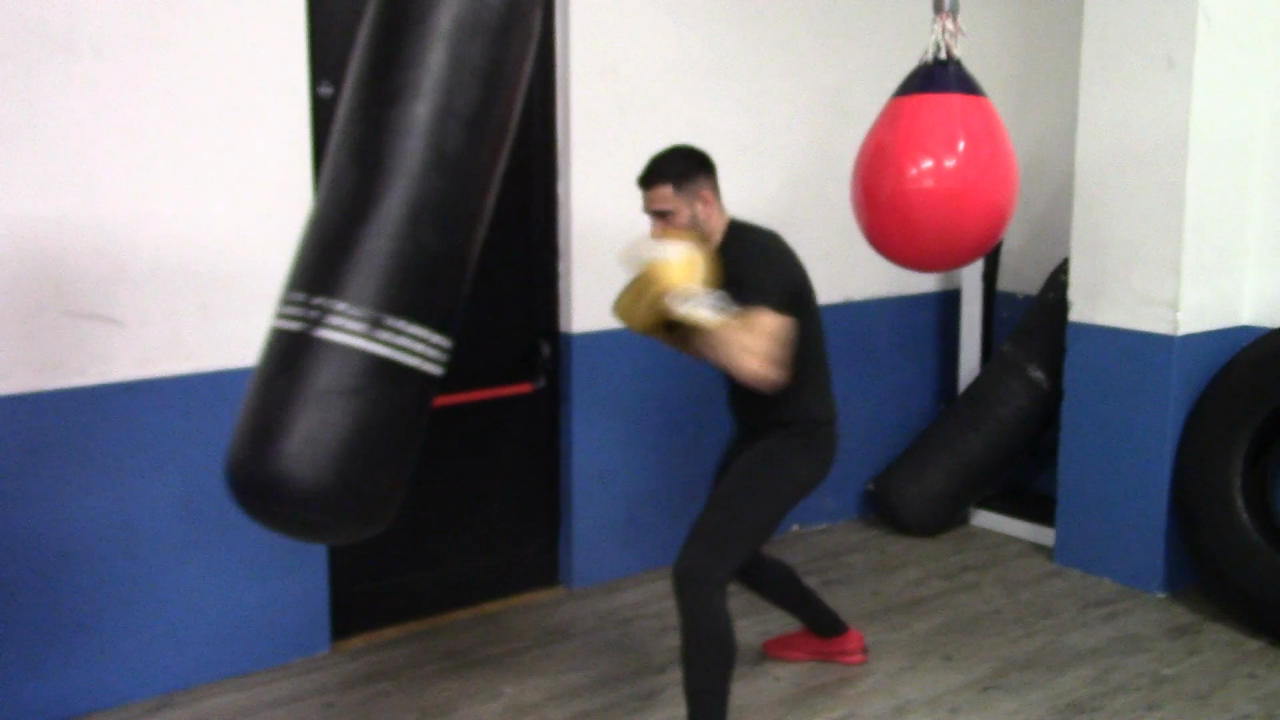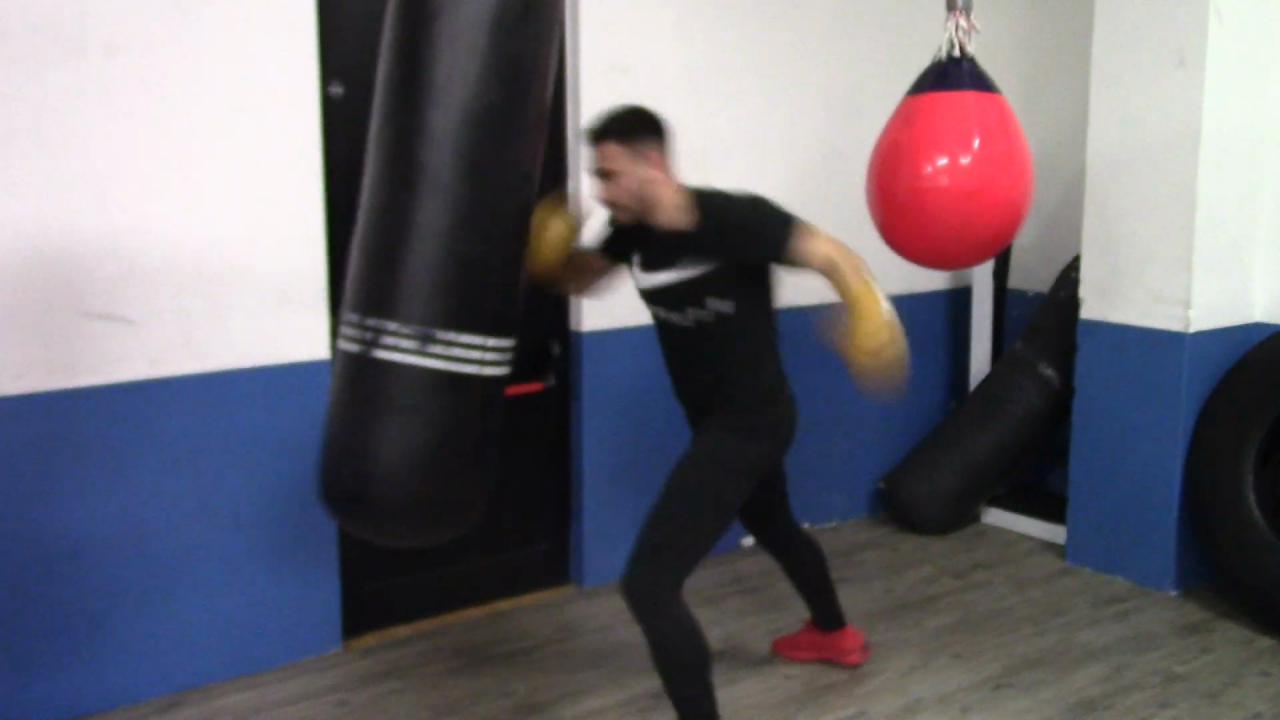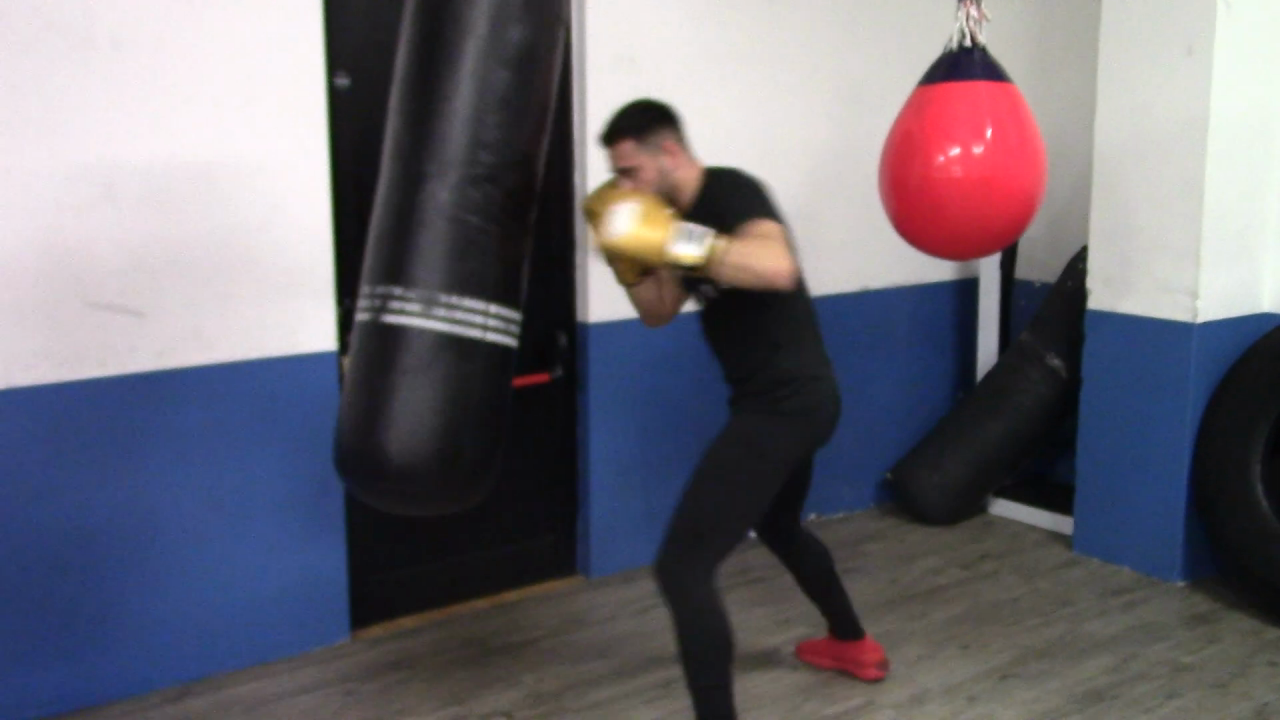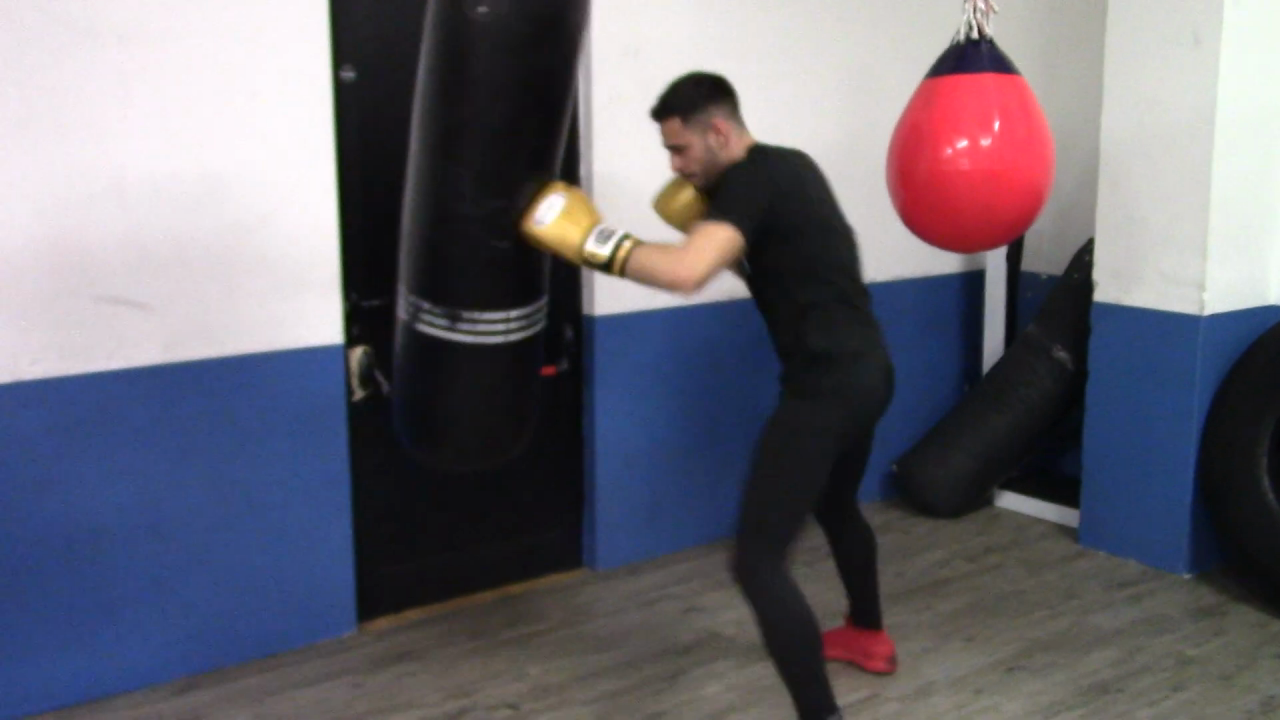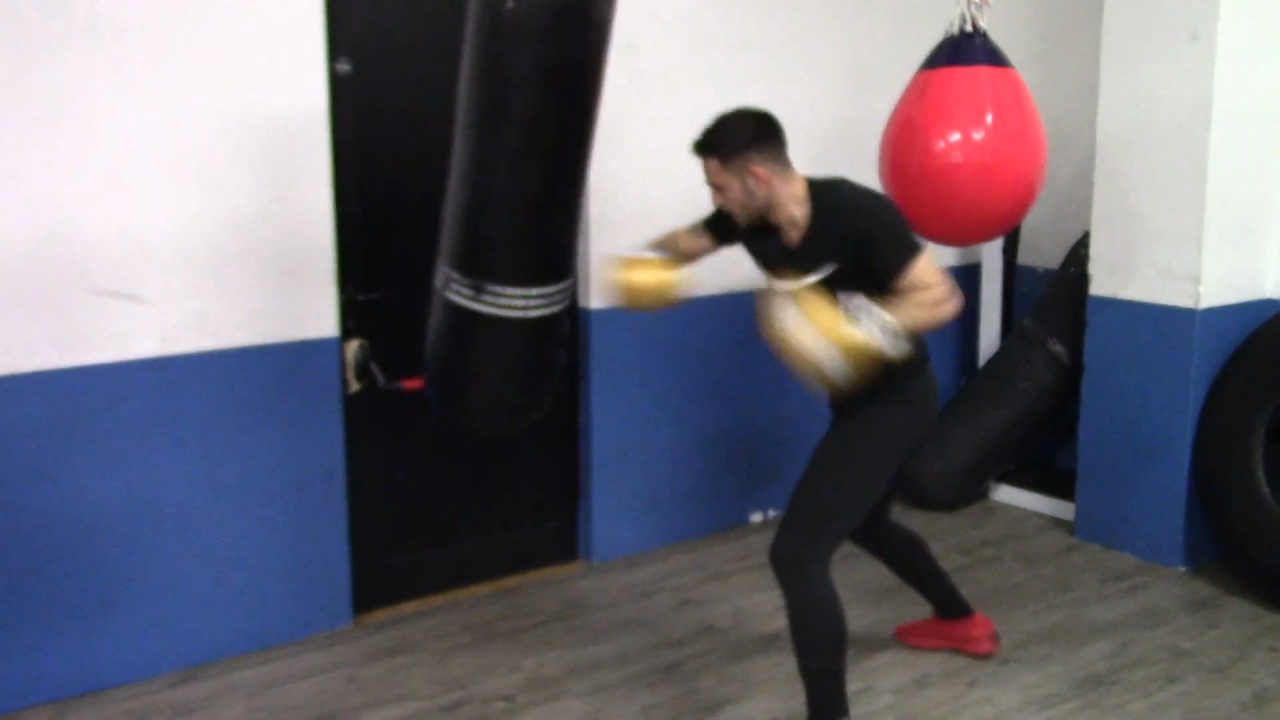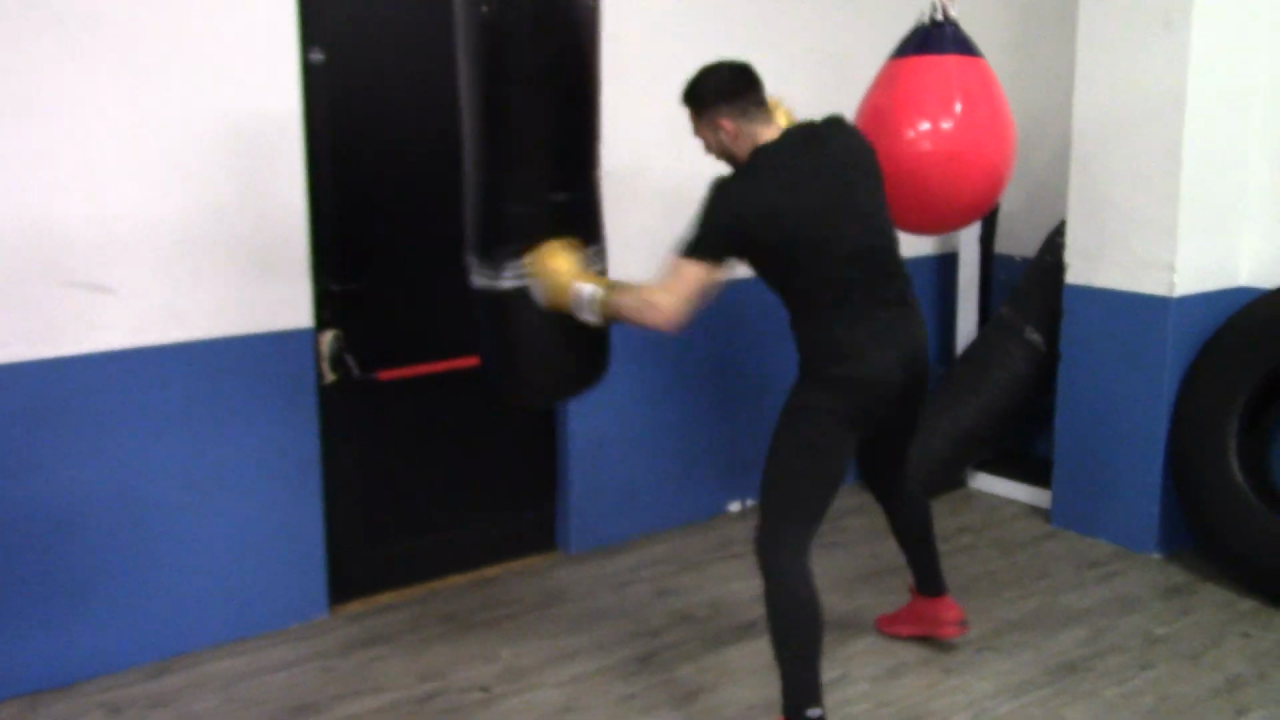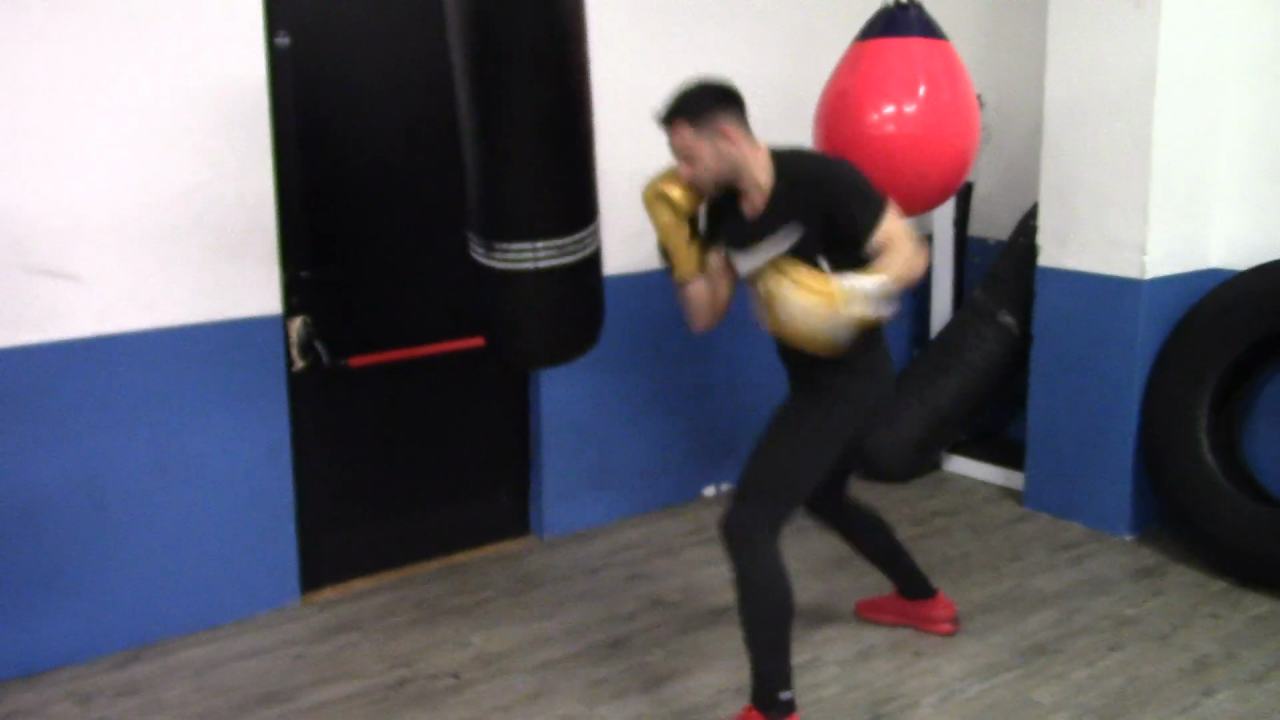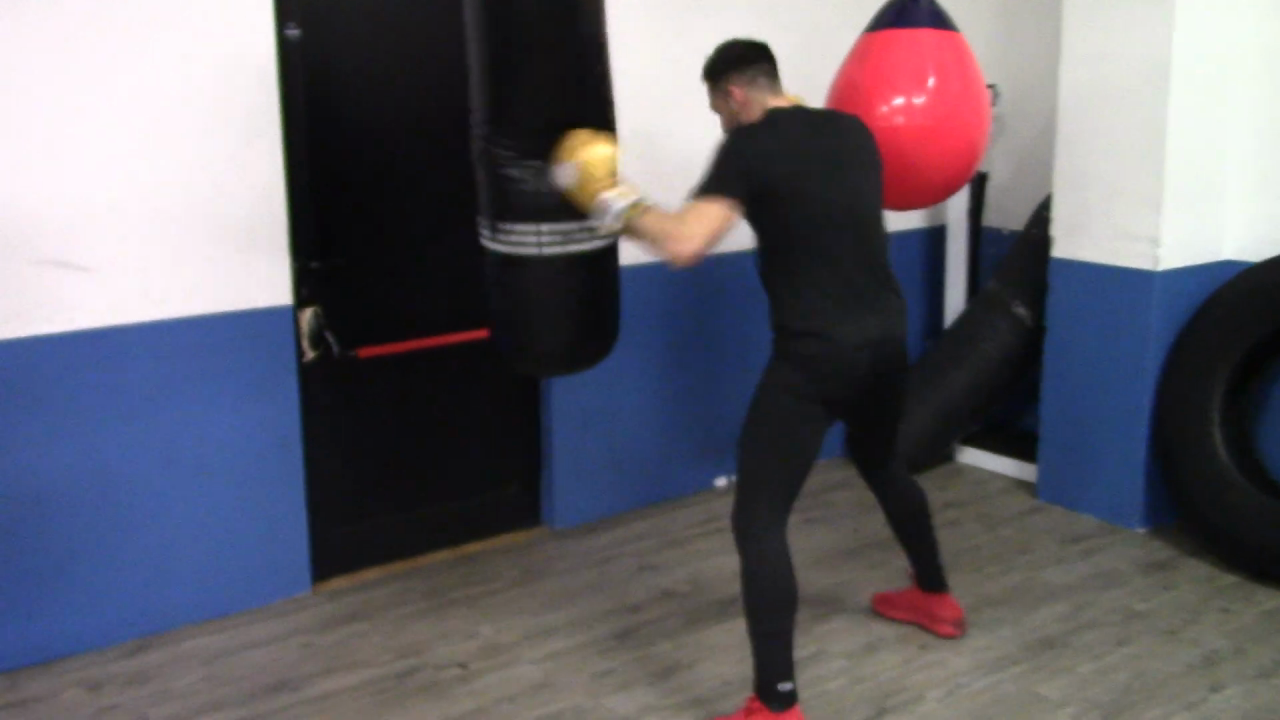
dt=0.3s
person 1, frame 1
left shoulder: (759, 258)
right shoulder: (722, 257)
left elbow: (758, 367)
right elbow: (719, 351)
right wrist: (663, 325)
left hip: (796, 438)
right hip: (759, 433)
left knee: (697, 572)
right knee: (733, 556)
right ankle: (834, 635)
person 1, frame 2
left shoulder: (733, 217)
right shoulder: (632, 227)
left elbow: (832, 256)
right elbow: (578, 280)
right wrist: (553, 256)
left hip: (743, 424)
right hip: (712, 419)
left knee: (648, 583)
right knee: (771, 526)
right ankle: (833, 632)
person 1, frame 3
left shoulder: (730, 192)
right shoulder: (689, 210)
left elbow: (776, 269)
right elbow: (657, 310)
left wrist: (672, 241)
right wrist: (625, 248)
left hip: (781, 402)
right hip: (808, 394)
left knee: (681, 568)
right knee: (778, 525)
right ankle: (854, 644)
person 1, frame 4
left shoulder: (753, 180)
right shoulder: (788, 168)
left elbow: (686, 272)
left wrist: (592, 240)
right wrist: (701, 223)
left hip: (830, 386)
right hip: (862, 370)
left knee: (755, 559)
right knee: (835, 504)
right ankle: (869, 634)
person 1, frame 5
left shoulder: (858, 214)
right shoulder: (757, 215)
left elbow: (942, 299)
right elbow: (686, 244)
left hip: (893, 399)
right hip: (862, 398)
left knee: (797, 554)
right knee: (859, 517)
right ankle: (962, 622)
person 1, frame 6
left shoulder: (739, 195)
right shoulder: (843, 138)
left elbow: (666, 310)
left wrist: (584, 295)
left hip: (847, 369)
right hip: (909, 345)
left knee: (781, 542)
right knee: (887, 475)
right ankle: (935, 603)
person 1, frame 7
left shoulder: (823, 179)
right shoulder: (726, 211)
left elbow: (910, 256)
right elbow: (703, 317)
left wrist: (852, 297)
right wrist: (677, 234)
left hip: (847, 377)
right hip: (815, 377)
left knee: (747, 529)
right knee: (825, 497)
right ankle: (924, 600)
person 1, frame 8
left shoulder: (751, 145)
right shoulder: (853, 131)
left elbow: (682, 244)
left wrist: (605, 197)
left hip: (816, 350)
right hip: (887, 336)
left knee: (759, 519)
right knee: (880, 465)
right ankle: (934, 598)
